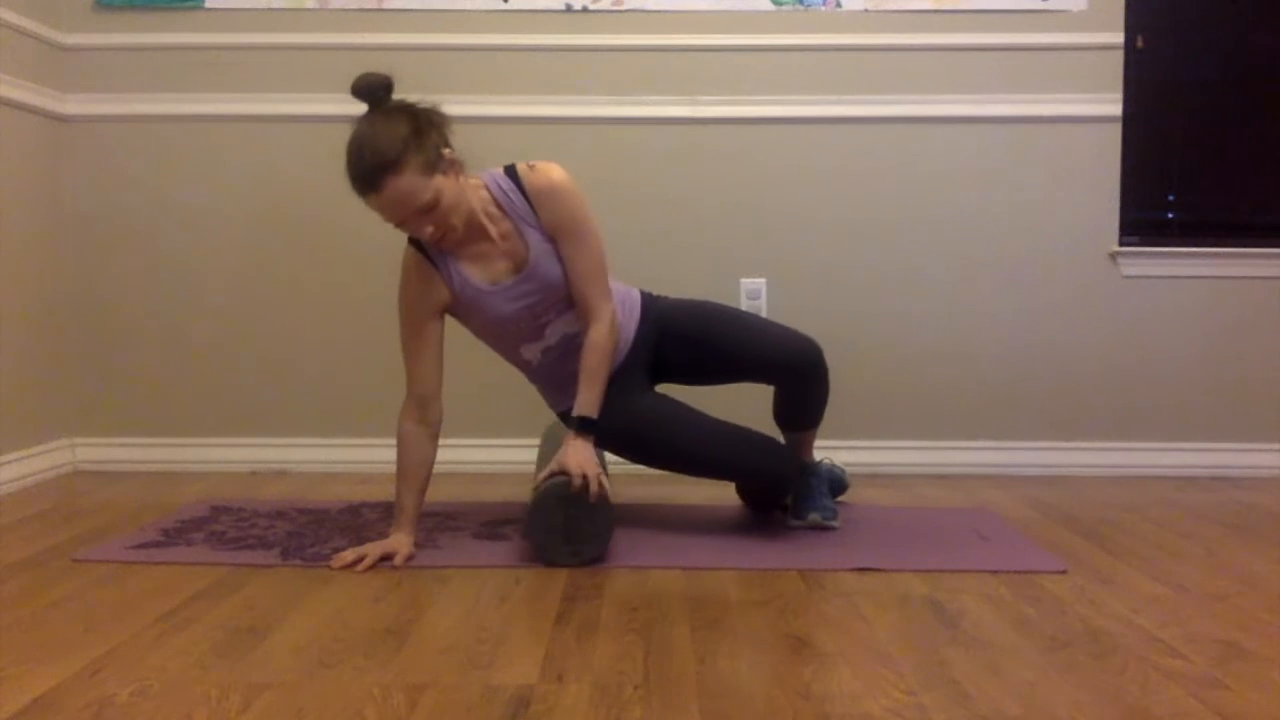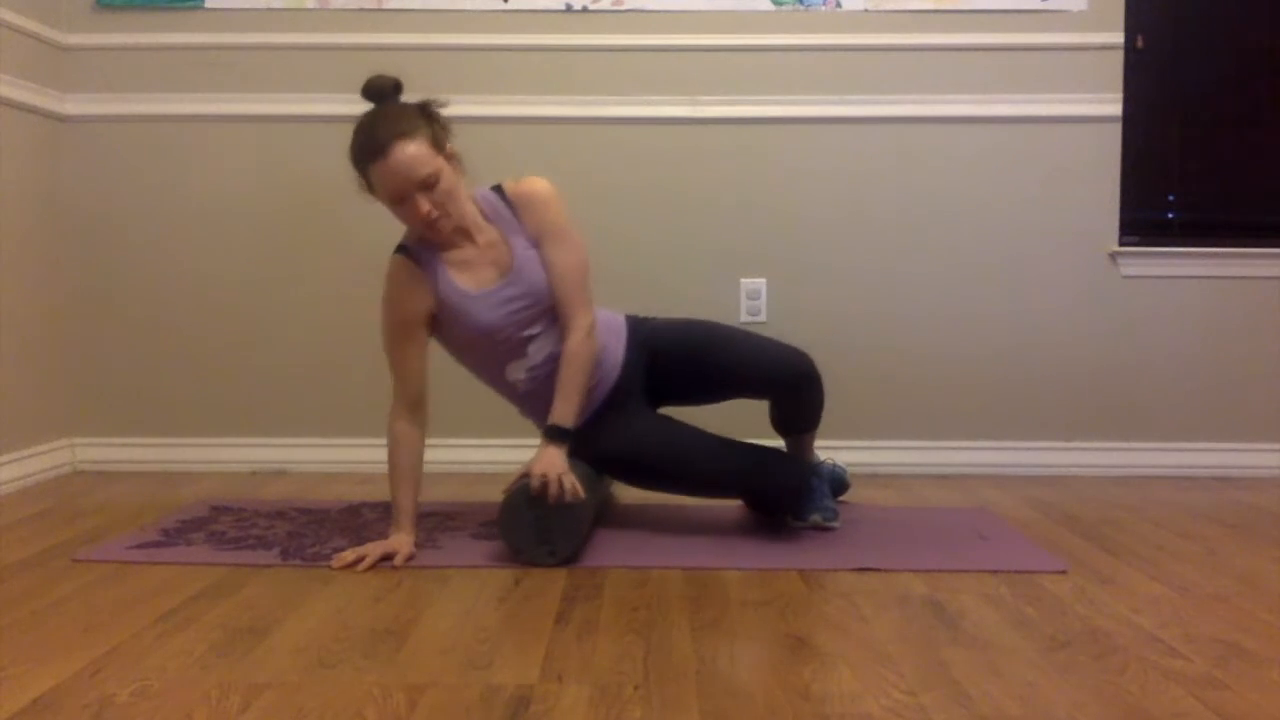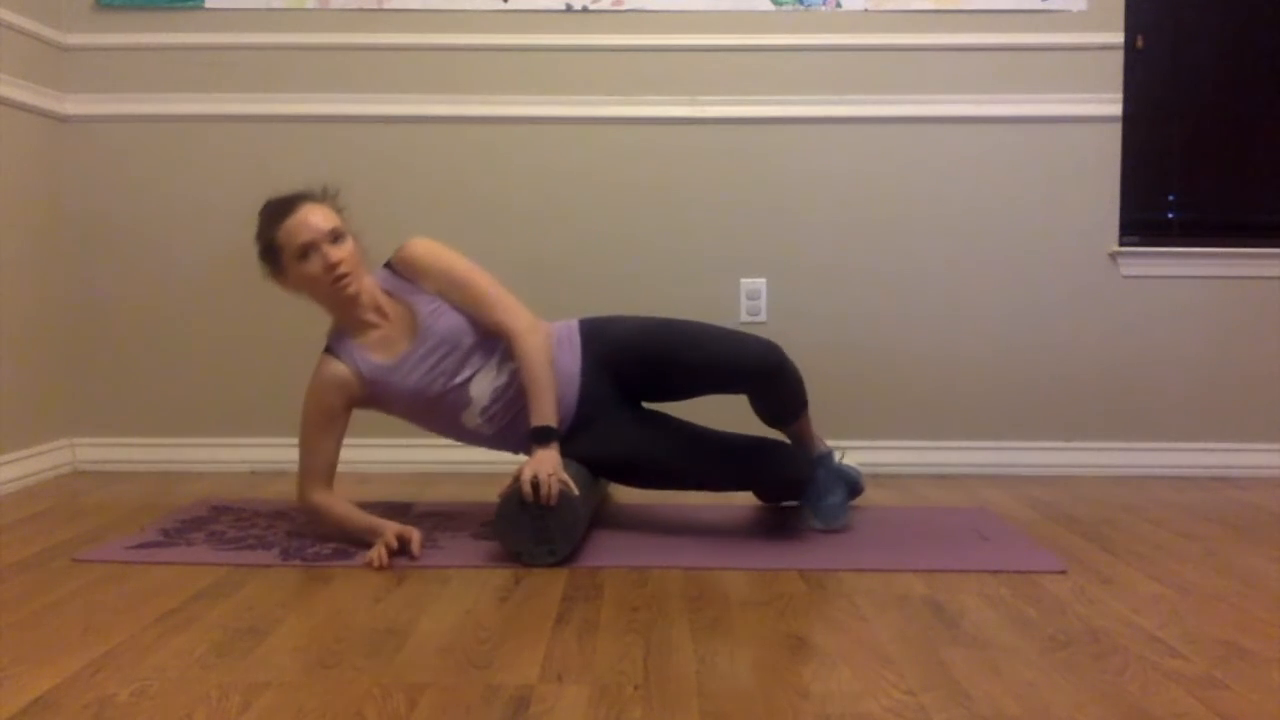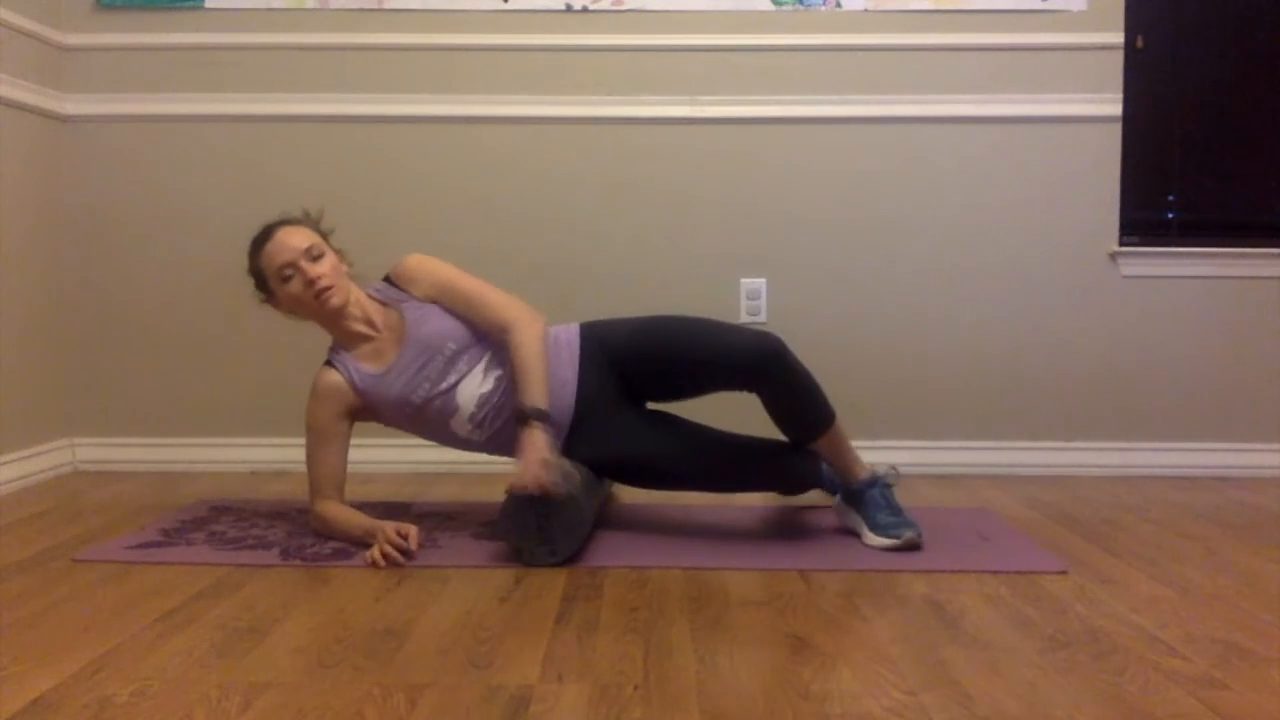
dt=0.7s
person 1, frame 1
left shoulder: (544, 187)
right shoulder: (425, 271)
left elbow: (601, 315)
right elbow: (422, 408)
left wrist: (582, 435)
right wrist: (403, 528)
left hip: (640, 325)
right hip: (591, 389)
left knee: (801, 358)
right knee: (770, 466)
left ankle: (806, 467)
right ankle: (784, 484)
person 1, frame 2
left shoulder: (530, 200)
right shoulder: (412, 278)
left elbow: (581, 325)
right elbow: (409, 411)
left wrist: (555, 441)
right wrist: (403, 527)
left hip: (630, 349)
right hip: (594, 422)
left knee: (794, 372)
right knee: (783, 482)
left ankle: (805, 466)
right ankle: (800, 487)
person 1, frame 3
left shoulder: (414, 261)
right shoulder: (339, 376)
left elbow: (524, 328)
right elbow: (314, 491)
left wrist: (541, 441)
right wrist: (377, 527)
left hip: (593, 354)
right hip: (578, 432)
left knee: (760, 361)
right knee: (770, 468)
left ankle: (814, 459)
right ankle: (808, 480)
person 1, frame 4
left shoulder: (410, 277)
right shoulder: (337, 387)
left elbow: (524, 322)
right elbow: (324, 505)
left wrist: (532, 423)
right wrist: (377, 531)
left hip: (593, 358)
right hip: (578, 437)
left knee: (760, 354)
right knee: (778, 468)
left ankle: (859, 481)
right ankle: (831, 477)
